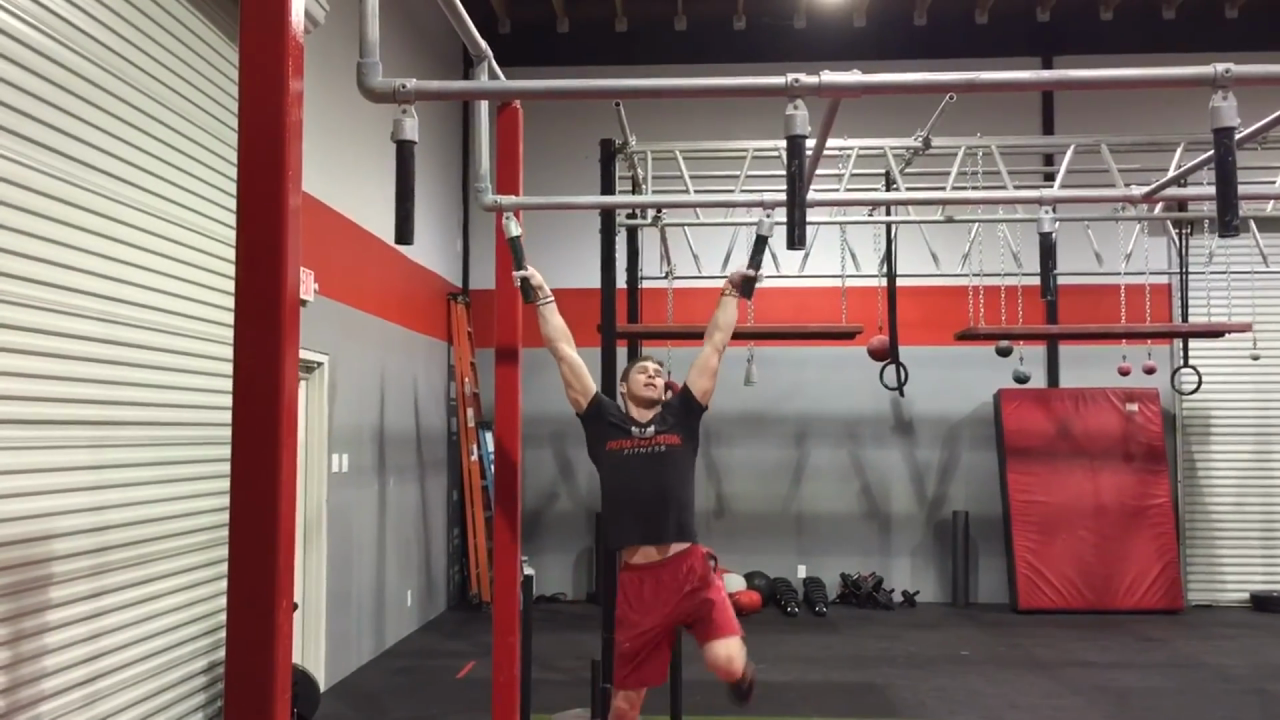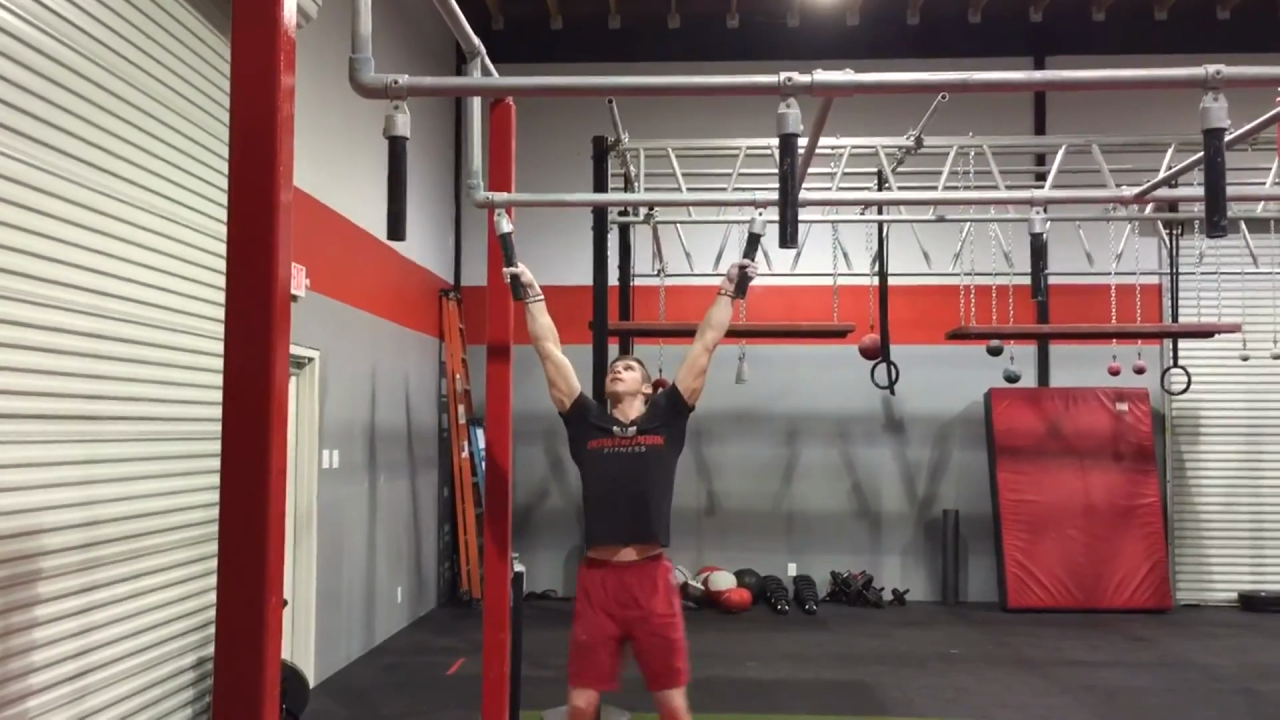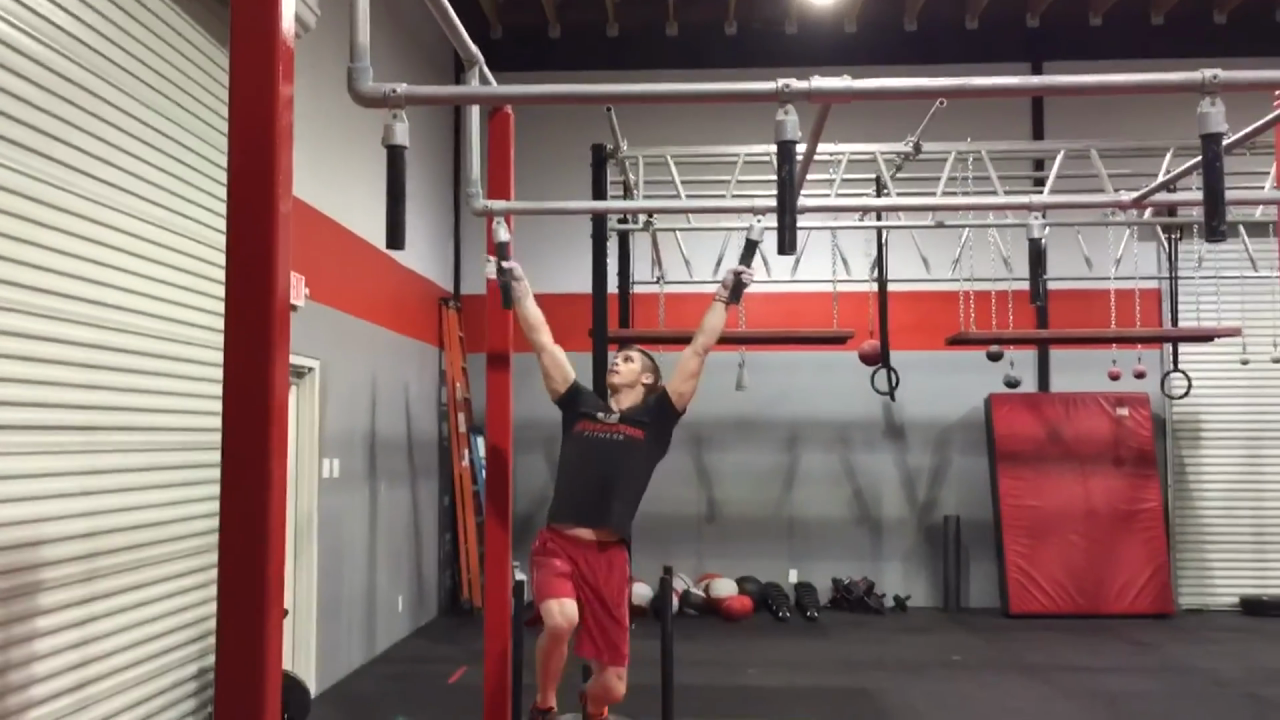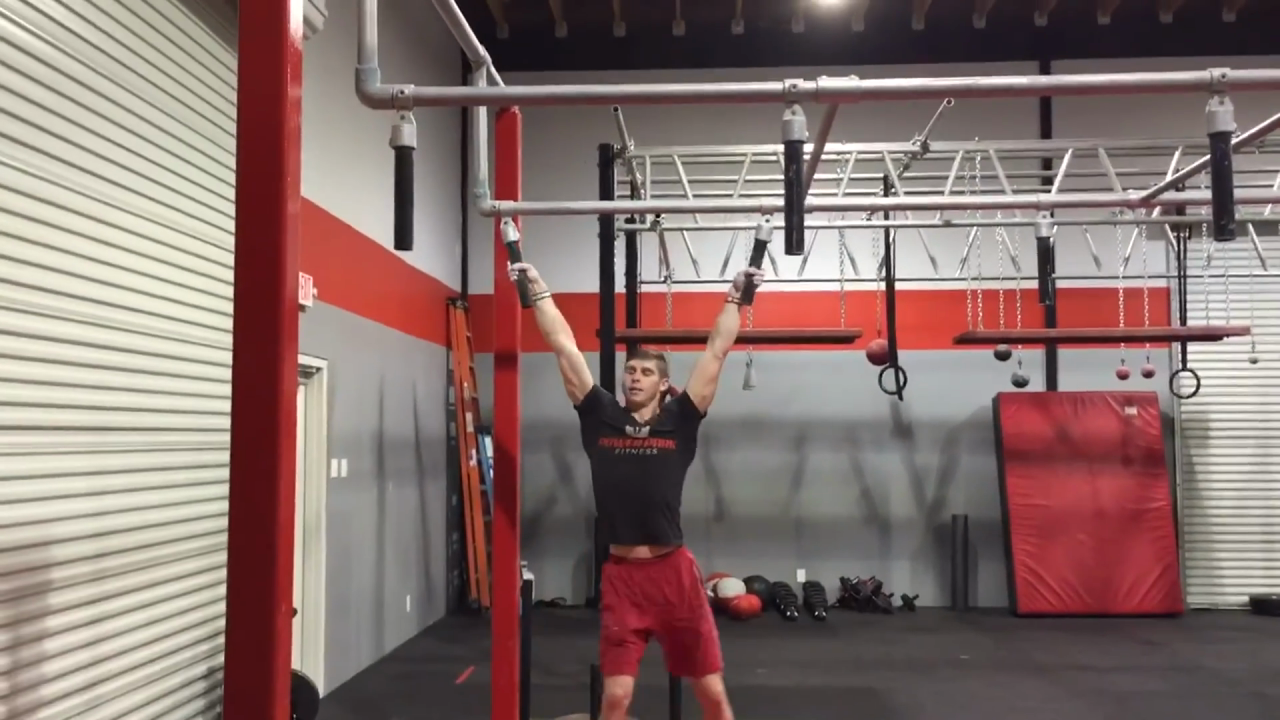
dt=0.4s
person 1, frame 1
left shoulder: (682, 417)
right shoulder: (604, 422)
left elbow: (713, 345)
right elbow: (565, 352)
left wrist: (730, 292)
right wrist: (543, 293)
left hip: (689, 570)
right hip: (637, 579)
left knee: (728, 664)
left ankle: (739, 670)
person 1, frame 2
left shoulder: (666, 418)
right shoulder: (586, 423)
left elbow: (705, 345)
right elbow: (550, 350)
left wrist: (727, 289)
right wrist: (532, 292)
left hip: (651, 578)
right hip: (599, 579)
person 1, frame 3
left shoulder: (655, 419)
right shoulder: (579, 407)
left elbow: (698, 349)
right elbow: (544, 343)
left wrist: (723, 296)
right wrist: (520, 284)
left hip: (606, 556)
right hip: (557, 547)
right knee: (561, 622)
person 1, frame 4
left shoulder: (679, 421)
right shoulder: (601, 417)
left elbow: (716, 351)
right elbow: (565, 347)
left wrist: (735, 296)
right wrist: (539, 289)
left hip: (673, 572)
right hip: (621, 575)
